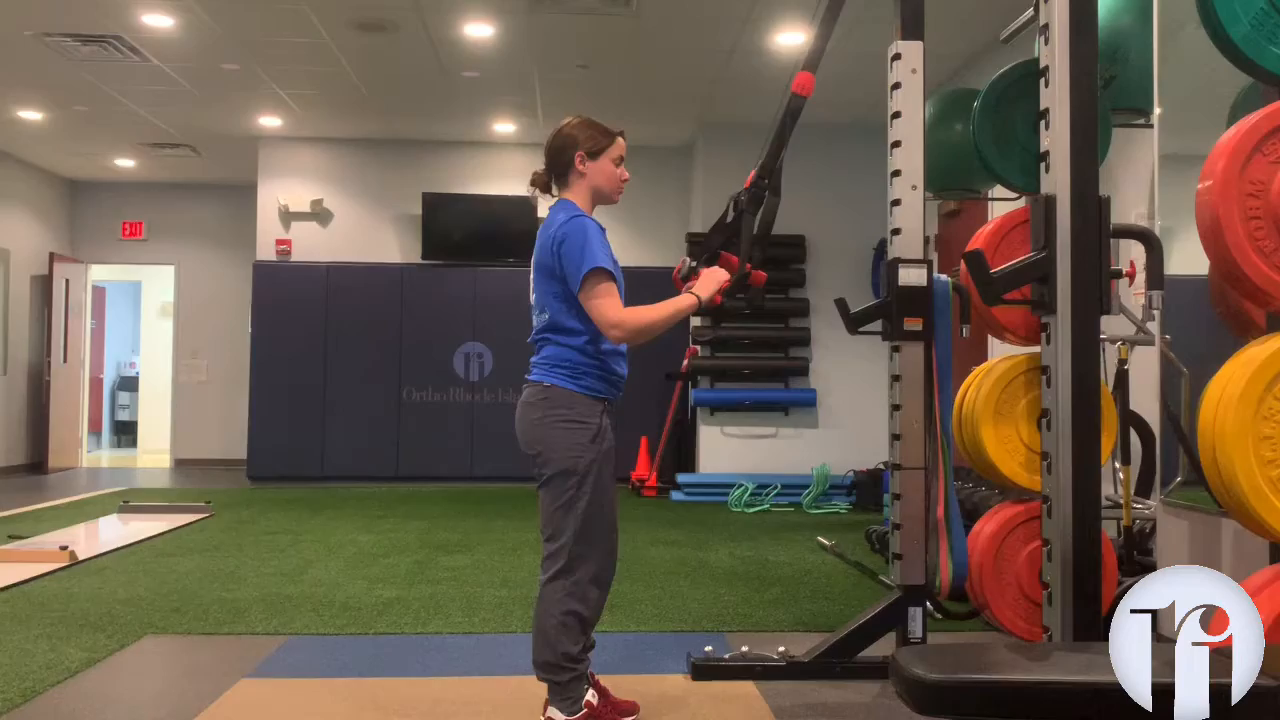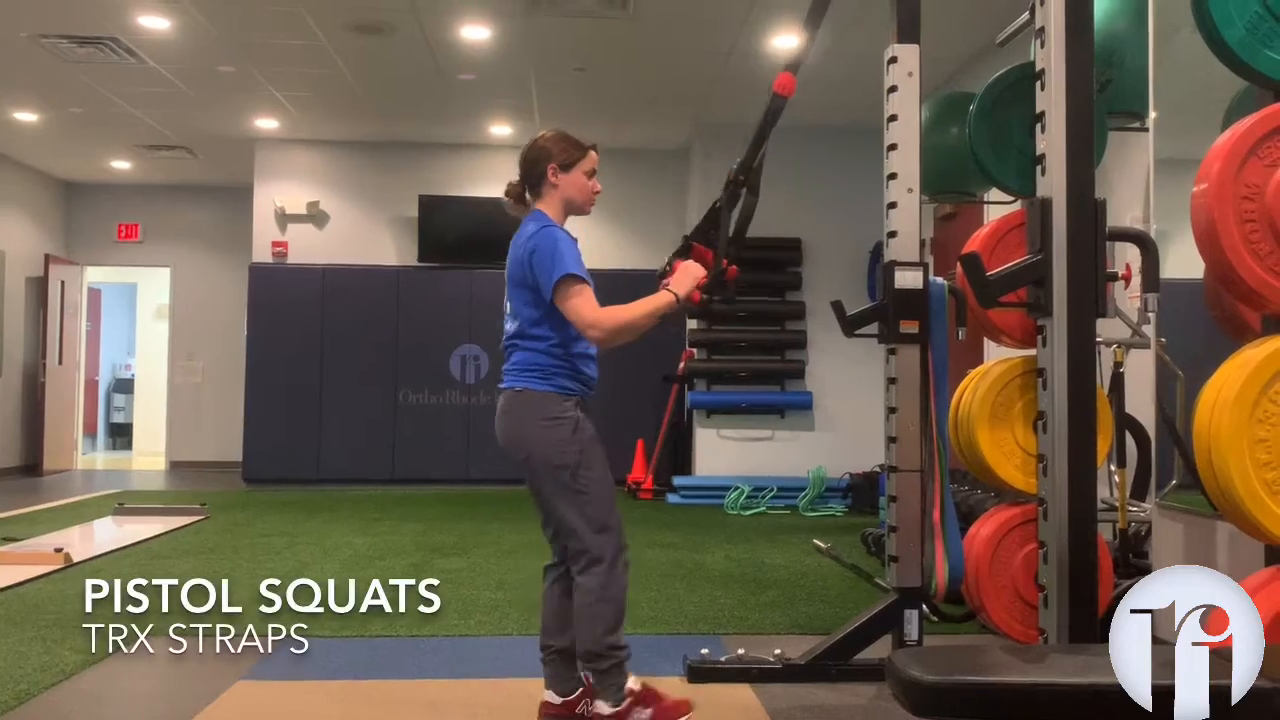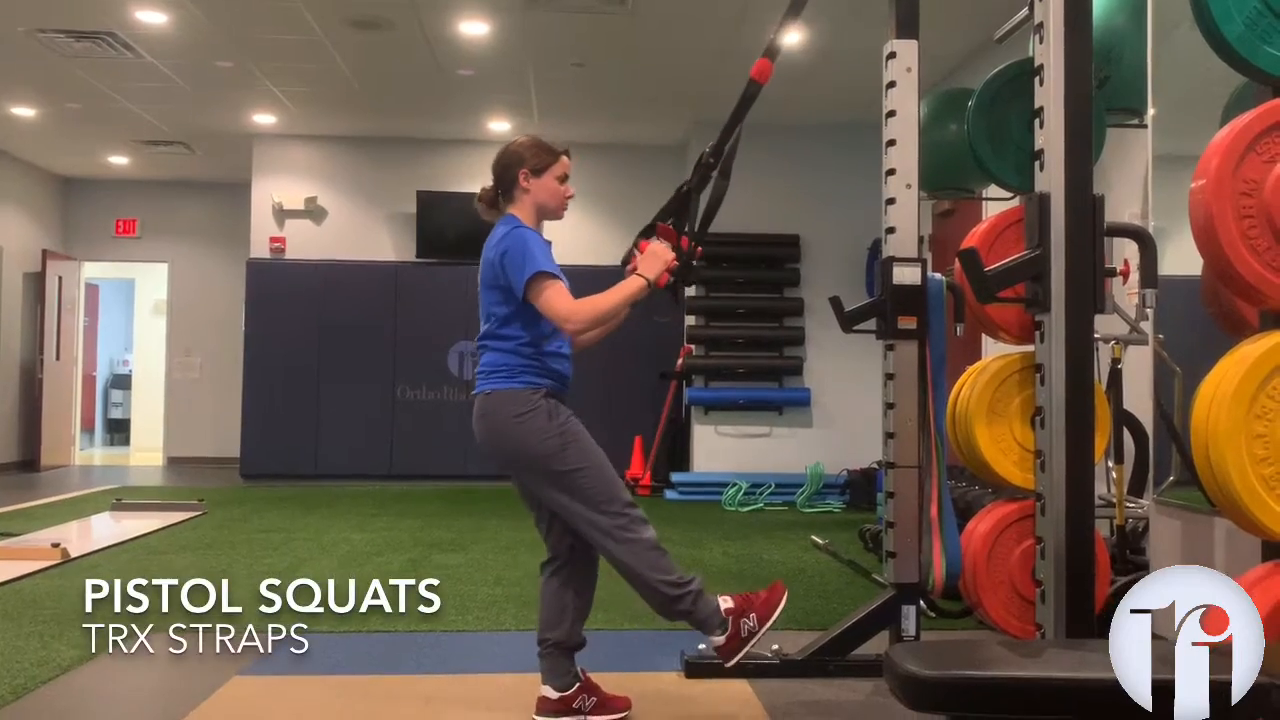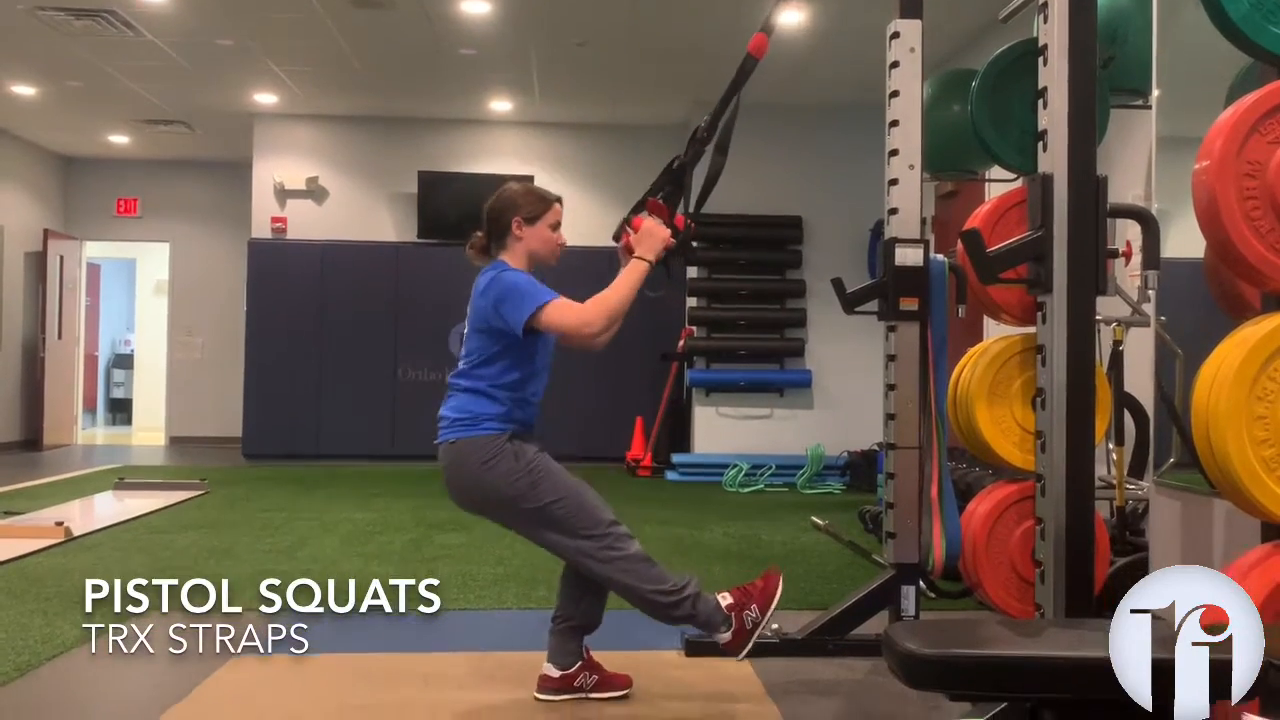
dt=0.5s
person 1, frame 1
left shoulder: (561, 228)
right shoulder: (578, 229)
left elbow: (599, 328)
right elbow: (614, 323)
left wrist: (686, 298)
right wrist: (695, 296)
left hip: (562, 407)
right hip: (570, 410)
left knee: (587, 556)
right knee: (576, 560)
person 1, frame 2
left shoulder: (535, 238)
right shoulder: (548, 238)
left elbow: (582, 334)
right elbow: (594, 324)
left wrist: (663, 303)
right wrist: (674, 293)
left hip: (534, 410)
right hip: (548, 410)
left knee: (572, 551)
right knee: (602, 547)
person 1, frame 3
left shoulder: (518, 242)
right shoulder: (518, 240)
left elbow: (571, 337)
right elbow: (572, 318)
left wrist: (634, 288)
right wrist: (643, 276)
left hip: (511, 411)
right hip: (522, 408)
left knee: (573, 542)
right knee: (616, 521)
right ankle: (718, 621)
person 1, frame 4
left shoulder: (509, 285)
right shoulder: (506, 284)
left elbow: (592, 337)
right elbow: (588, 324)
left wrist: (630, 264)
right wrist: (643, 258)
left hip: (487, 449)
right hip: (484, 452)
left knee: (591, 535)
right knee: (601, 536)
left ankle: (565, 666)
right ankle: (719, 617)
